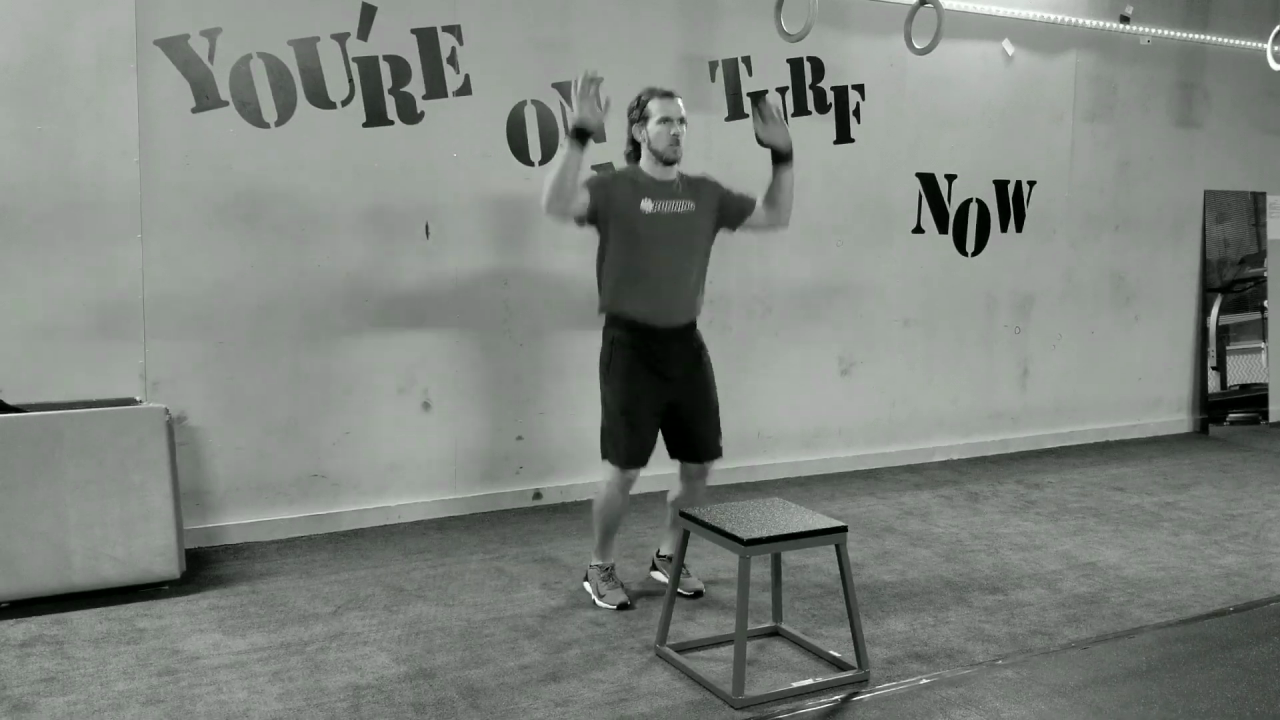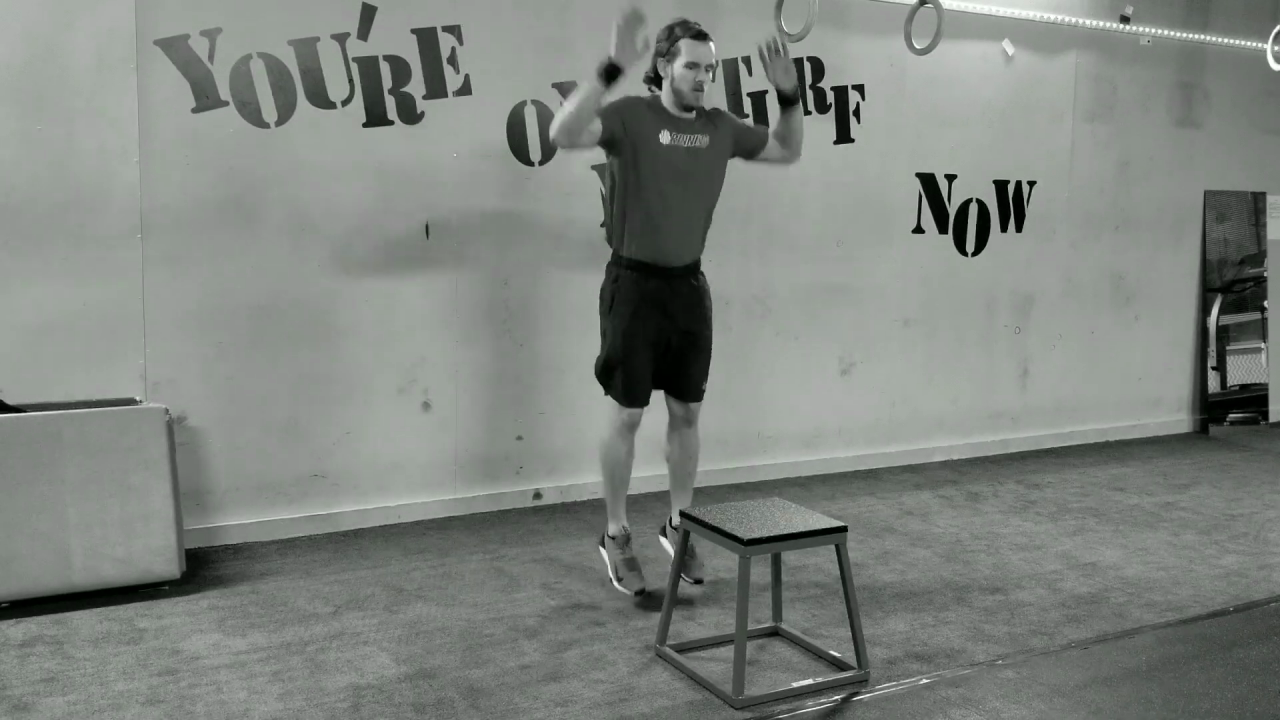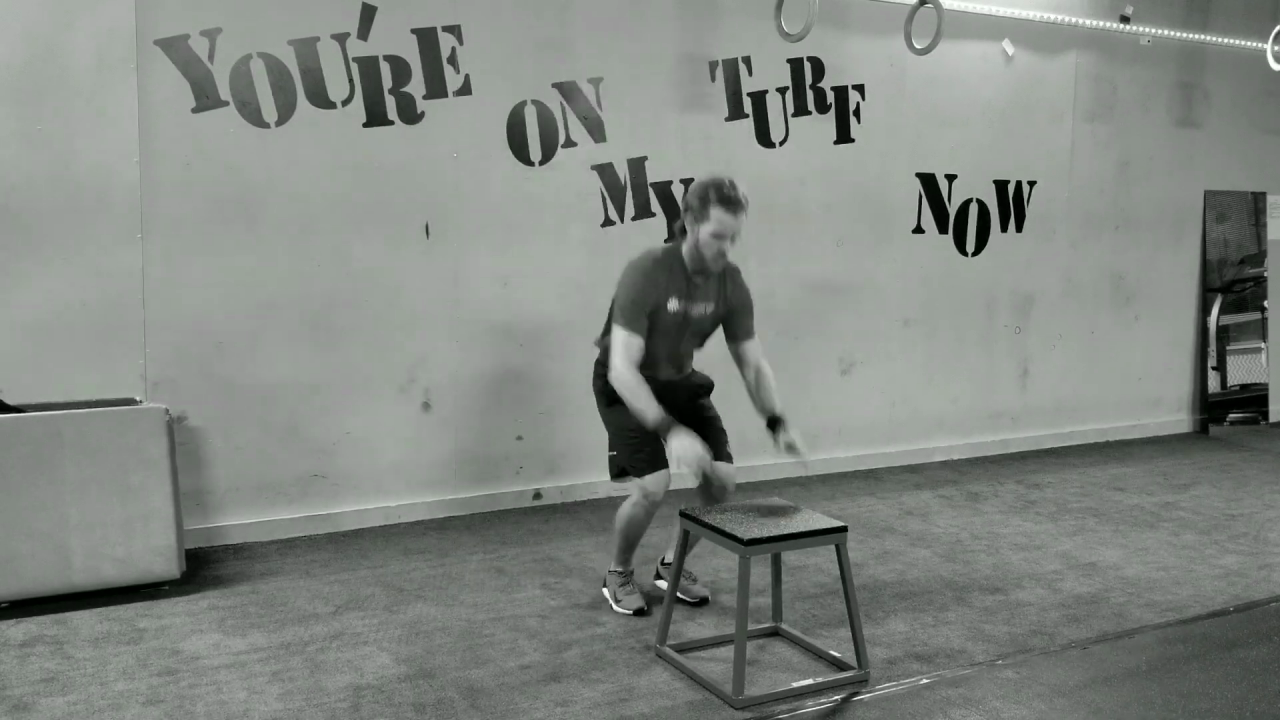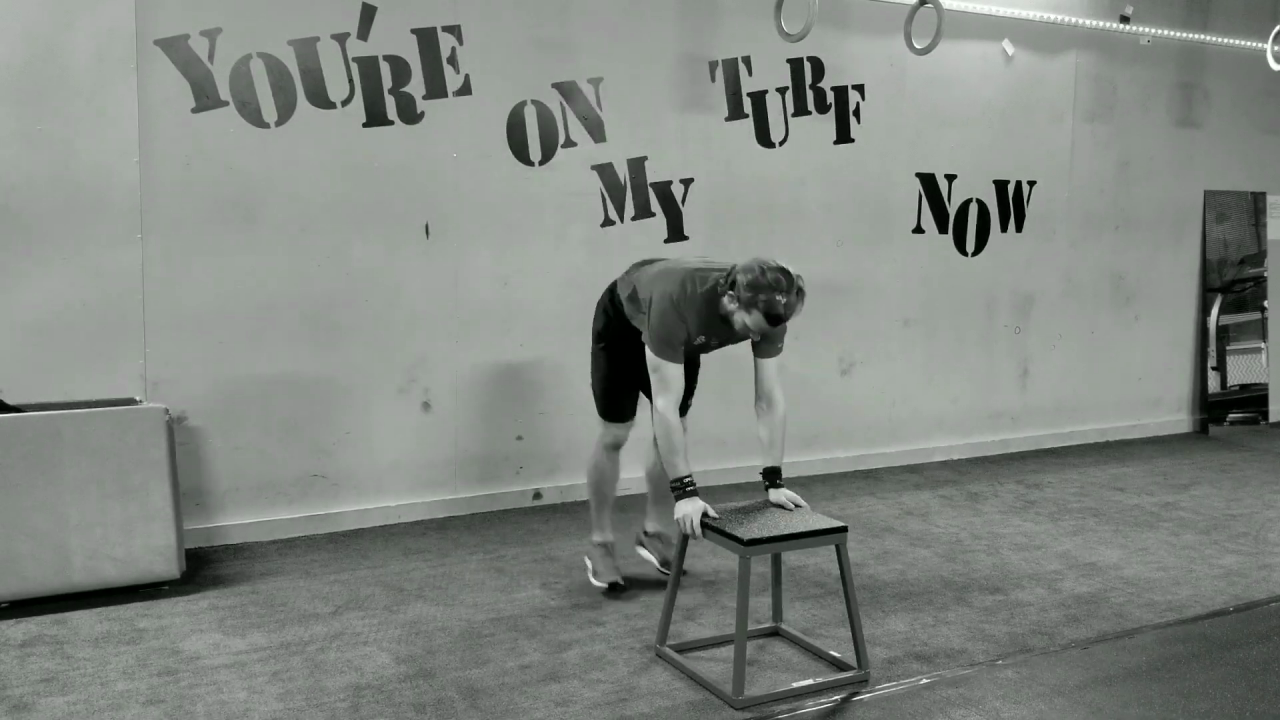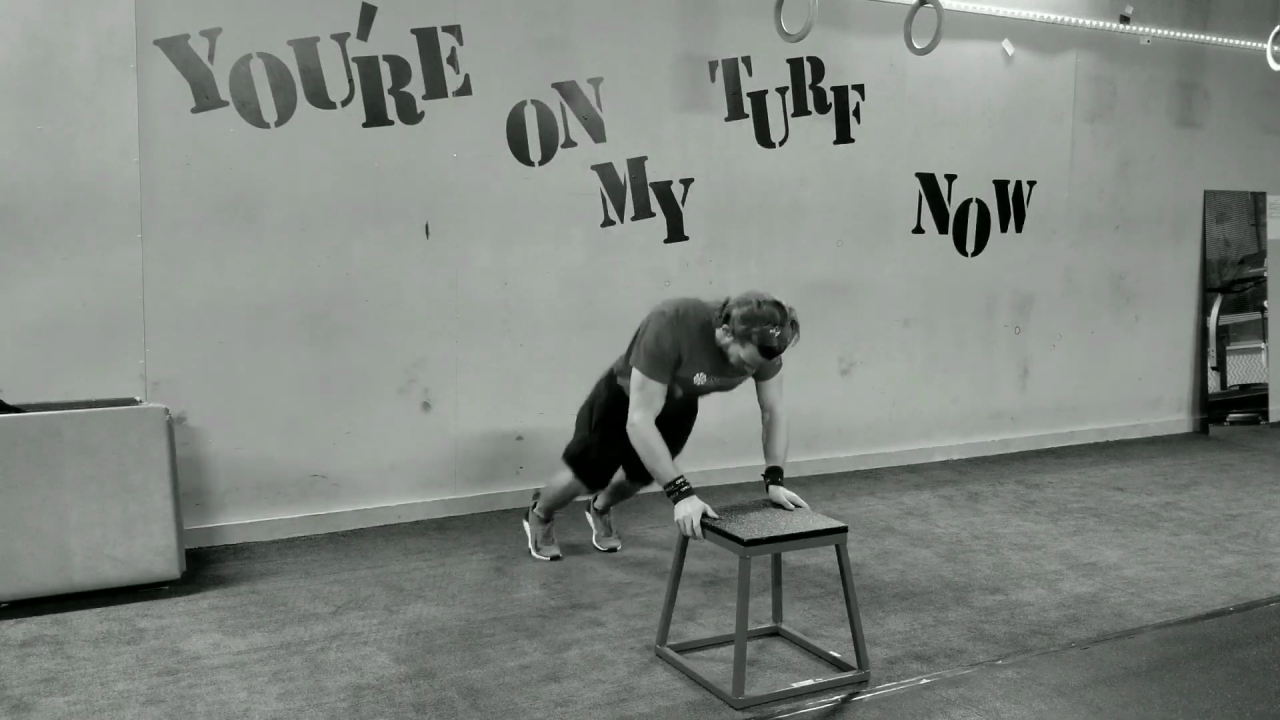
dt=0.3s
person 1, frame 1
left shoulder: (704, 193)
right shoulder: (613, 189)
left elbow: (776, 216)
right elbow: (556, 204)
left wrist: (781, 156)
right wrist: (581, 134)
left hip: (686, 345)
right hip: (630, 347)
left knee: (698, 465)
right knee: (626, 470)
left ankle: (669, 556)
right ankle: (599, 567)
person 1, frame 2
left shoulder: (719, 127)
right shoulder: (629, 116)
left elbow: (788, 151)
right elbow: (562, 133)
left wrist: (787, 90)
right wrist: (612, 68)
left hip: (689, 286)
right hip: (634, 285)
left knee: (685, 413)
right knee: (627, 413)
left ankle: (679, 525)
right ankle: (617, 536)
person 1, frame 3
left shoulder: (730, 282)
right shoulder: (646, 273)
left elbow: (752, 363)
right elbow: (621, 369)
left wrist: (777, 423)
right wrist: (670, 431)
left hip: (681, 382)
right hip: (625, 387)
left knee: (721, 480)
right knee: (653, 487)
left ankle: (673, 565)
right ankle: (618, 574)
person 1, frame 4
left shoulder: (767, 314)
right shoulder: (678, 298)
left elbow: (769, 397)
right elbow: (665, 403)
left wrist: (773, 479)
right wrist: (685, 491)
right hip: (624, 322)
left knee: (671, 432)
right knee: (615, 435)
left ankle: (654, 534)
right ankle: (600, 543)
person 1, frame 5
left shoulder: (762, 341)
right shoulder: (672, 326)
left elbow: (774, 411)
right elbow: (639, 419)
left wrist: (774, 481)
right wrist: (682, 494)
right hip: (625, 399)
left knee: (641, 477)
right knee: (585, 480)
left ankle: (599, 509)
right ankle: (540, 515)
